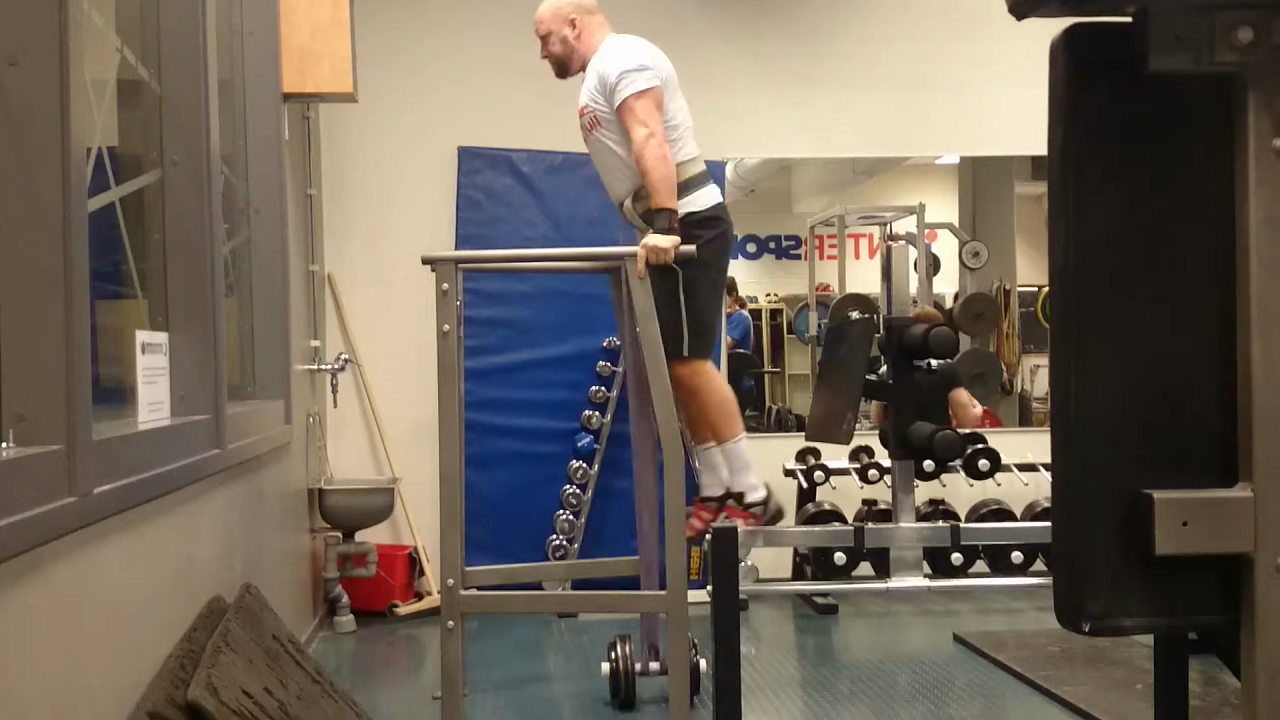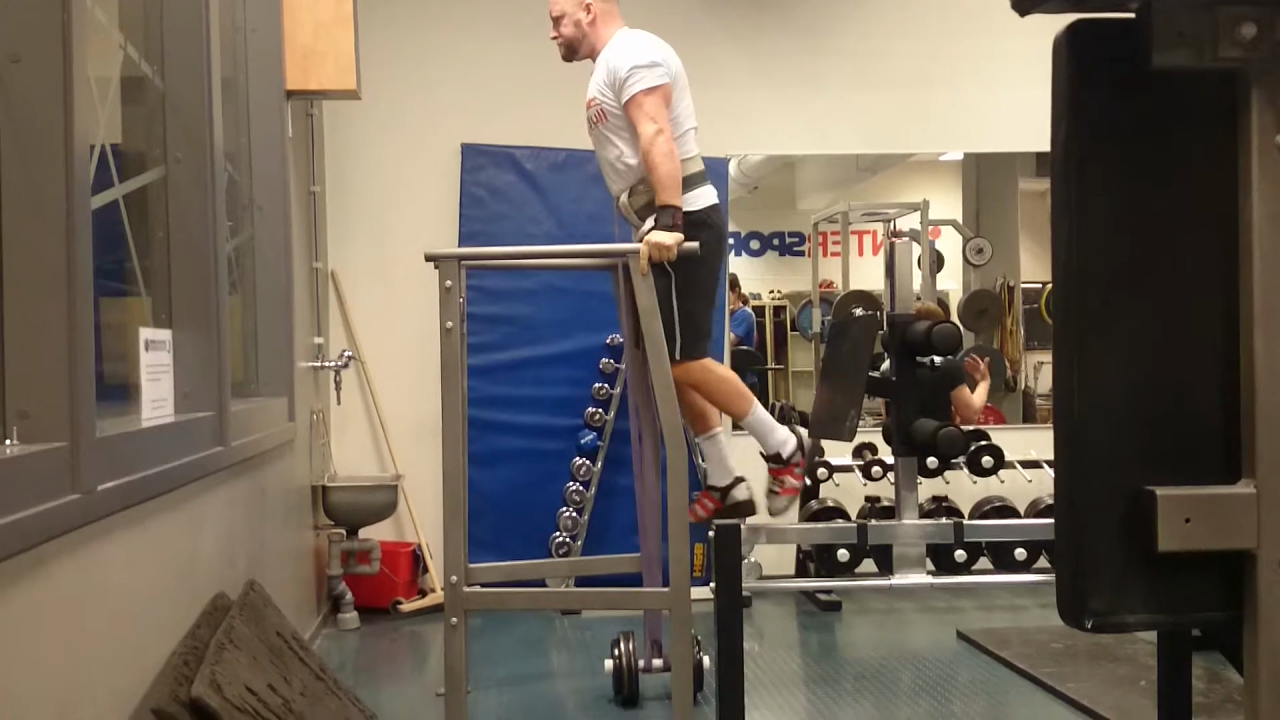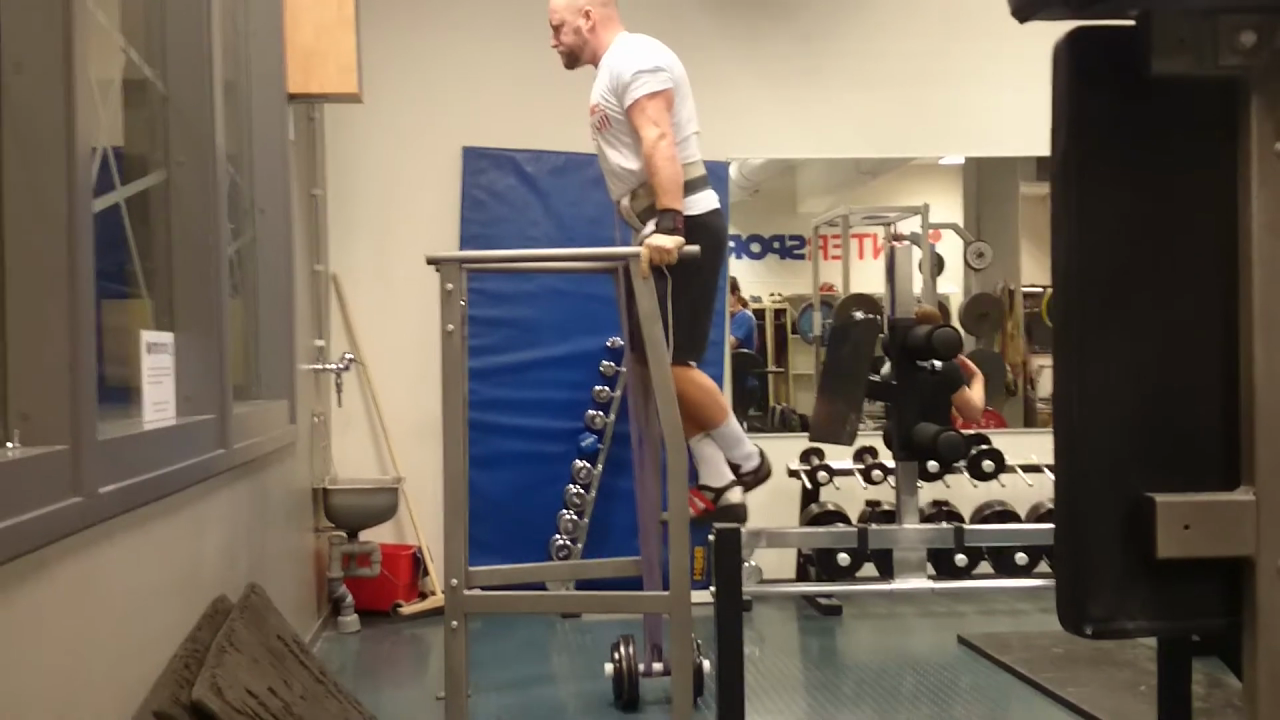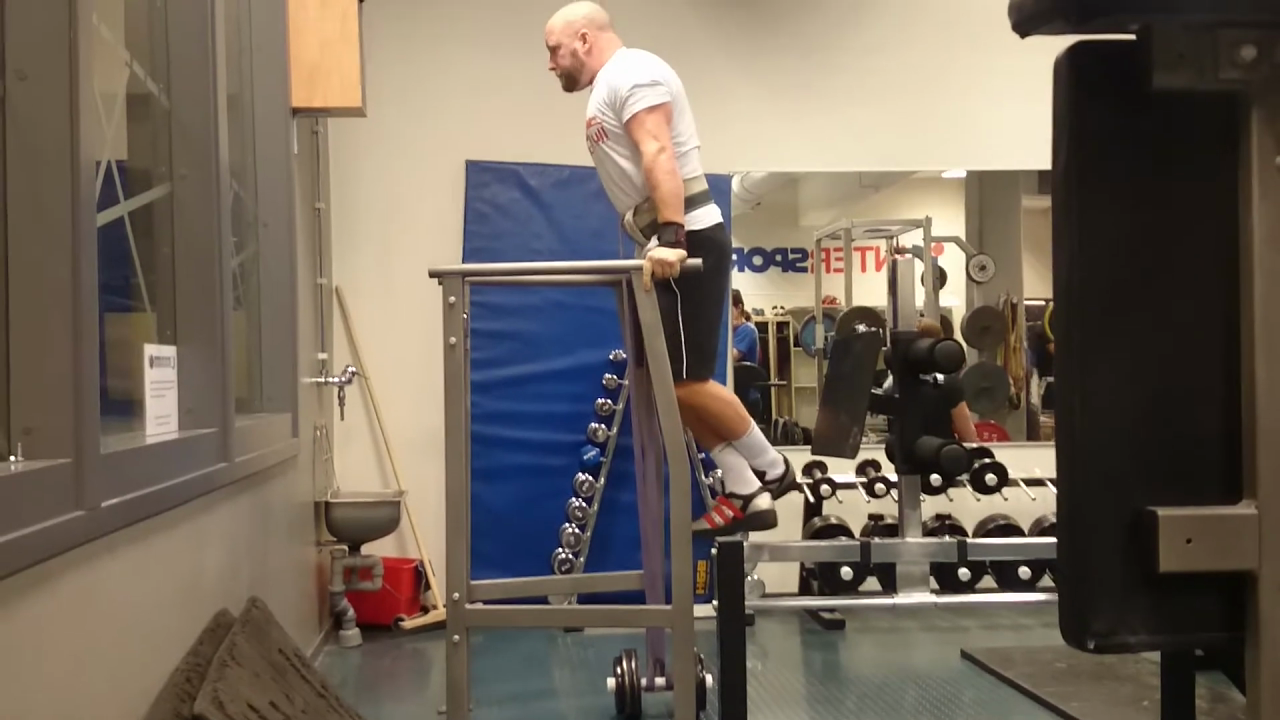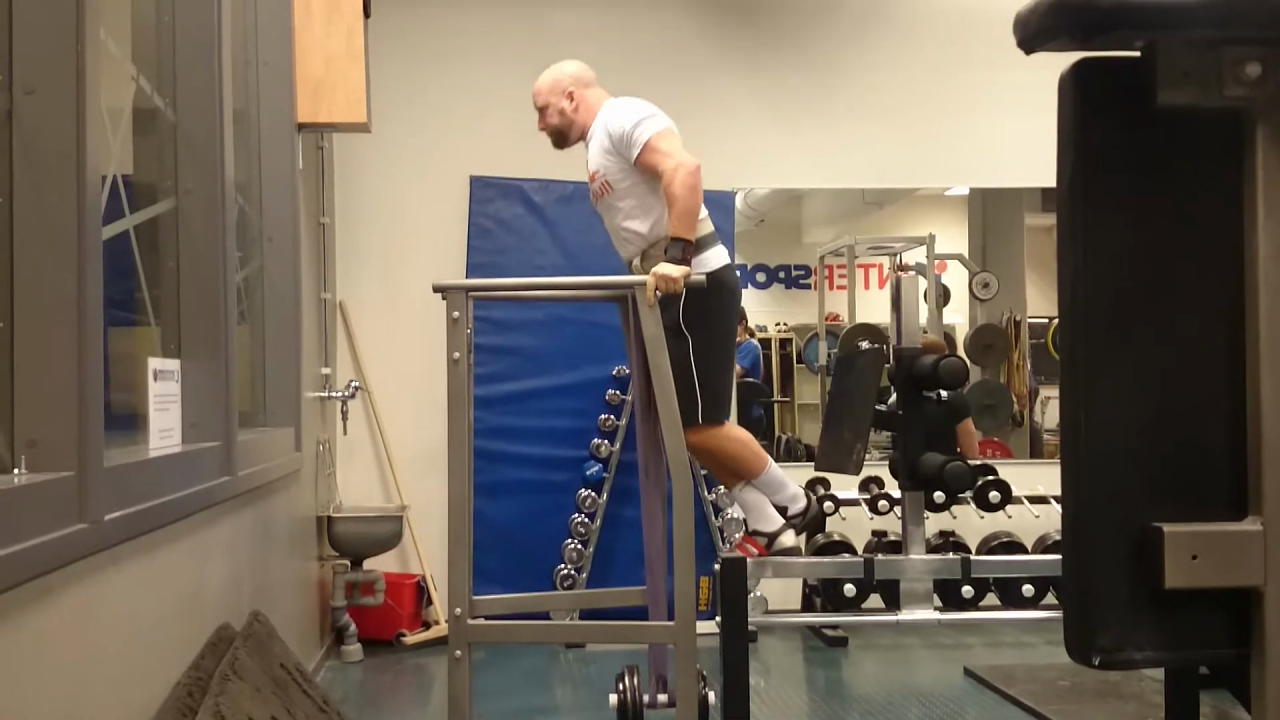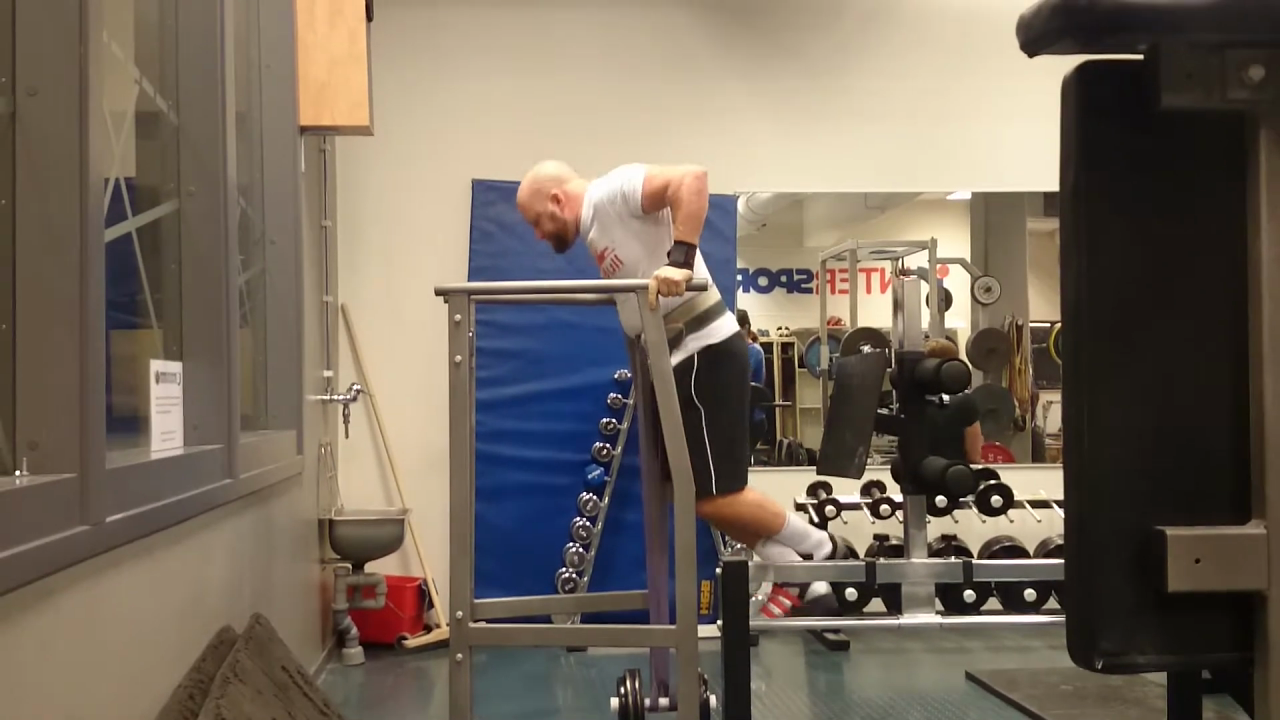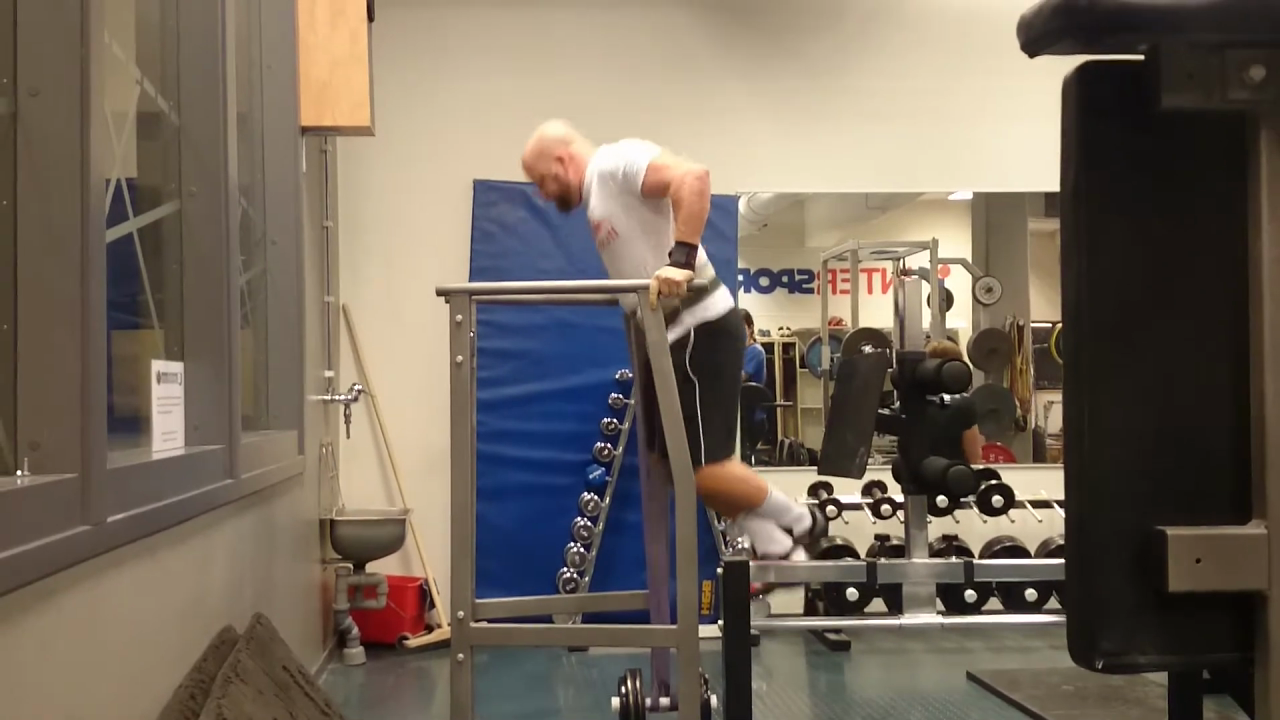
dt=0.5s
person 1, frame 1
left shoulder: (622, 59)
right shoulder: (602, 73)
left elbow: (651, 141)
left wrist: (664, 223)
left hip: (689, 223)
right hip: (668, 229)
left knee: (690, 361)
right knee: (677, 364)
left ankle: (752, 494)
right ankle: (717, 494)
person 1, frame 2
left shoulder: (632, 54)
right shoulder: (611, 65)
left elbow: (657, 138)
left wrist: (667, 221)
left hip: (684, 223)
right hip: (660, 230)
left knee: (683, 360)
right knee: (669, 363)
left ankle: (783, 448)
right ankle: (724, 483)
person 1, frame 3
left shoulder: (634, 58)
right shoulder: (614, 70)
left elbow: (659, 142)
left wrist: (670, 225)
left hip: (687, 226)
right hip: (665, 233)
left knee: (669, 364)
right knee: (662, 365)
left ankle: (746, 460)
right ankle: (719, 485)
person 1, frame 4
left shoulder: (630, 72)
right shoulder: (612, 87)
left elbow: (660, 155)
left wrist: (671, 238)
left hip: (687, 241)
right hip: (669, 246)
left knee: (685, 380)
right knee: (670, 379)
left ankle: (770, 470)
right ankle: (745, 493)
person 1, frame 5
left shoulder: (622, 119)
right shoulder: (601, 142)
left elbow: (683, 171)
left wrist: (676, 257)
left hip: (695, 285)
right hip: (674, 291)
left knee: (699, 426)
right knee: (680, 425)
left ankle: (793, 503)
right ankle: (768, 529)
person 1, frame 6
left shoulder: (613, 192)
right shoulder: (597, 223)
left elbow: (691, 179)
left wrist: (680, 259)
left hip: (703, 353)
right hip: (681, 358)
left knee: (714, 496)
right knee: (693, 490)
left ankle: (819, 549)
right ankle: (798, 579)
person 1, frame 7
left shoulder: (618, 161)
right shoulder: (599, 190)
left elbow: (693, 177)
left wrist: (682, 258)
left hip: (697, 327)
right hip: (669, 331)
left knee: (701, 466)
left ankle: (796, 524)
right ankle: (776, 546)
